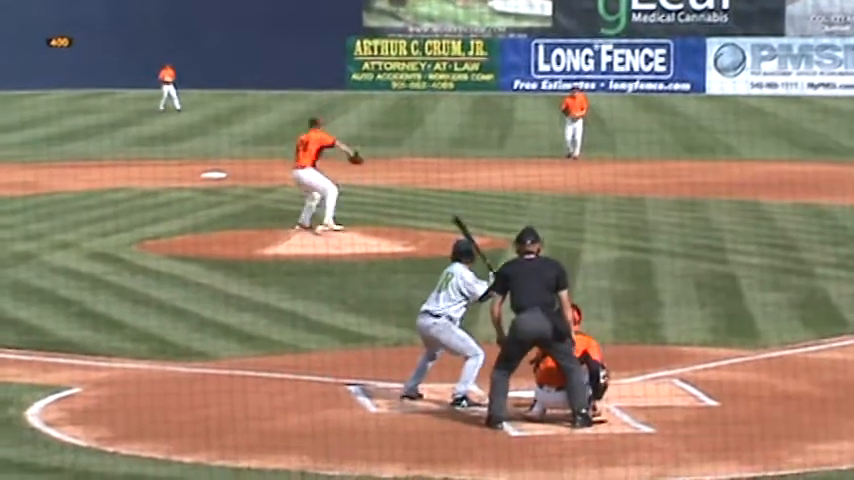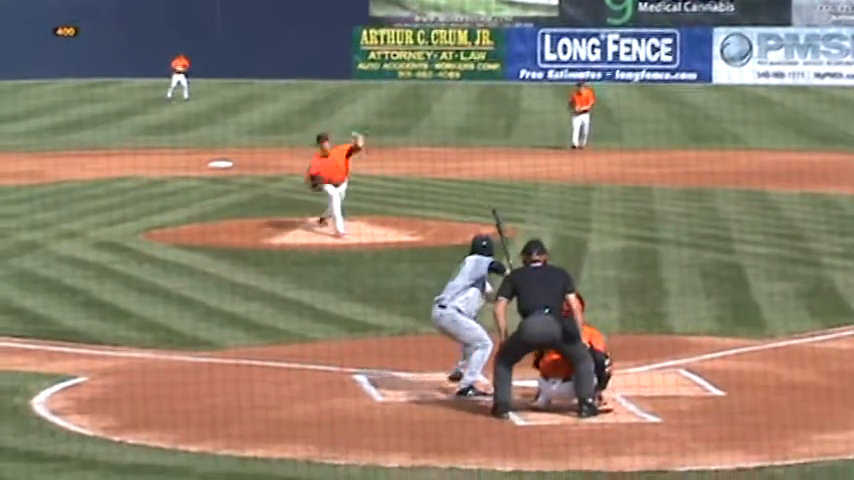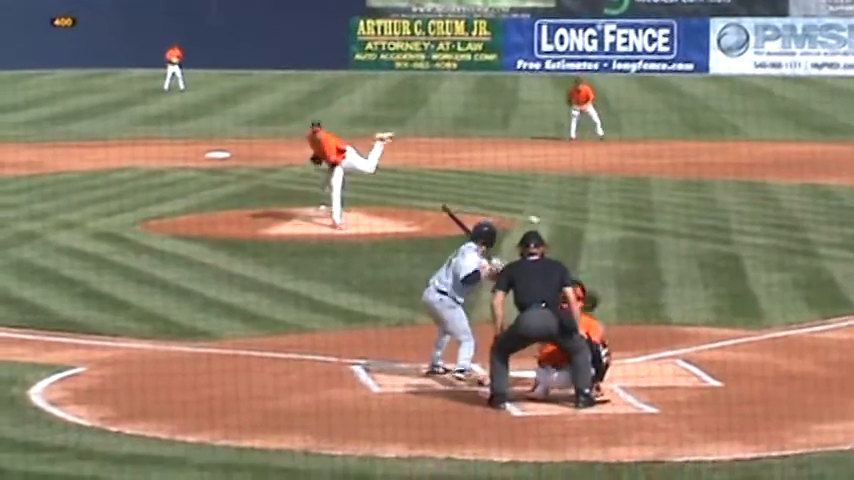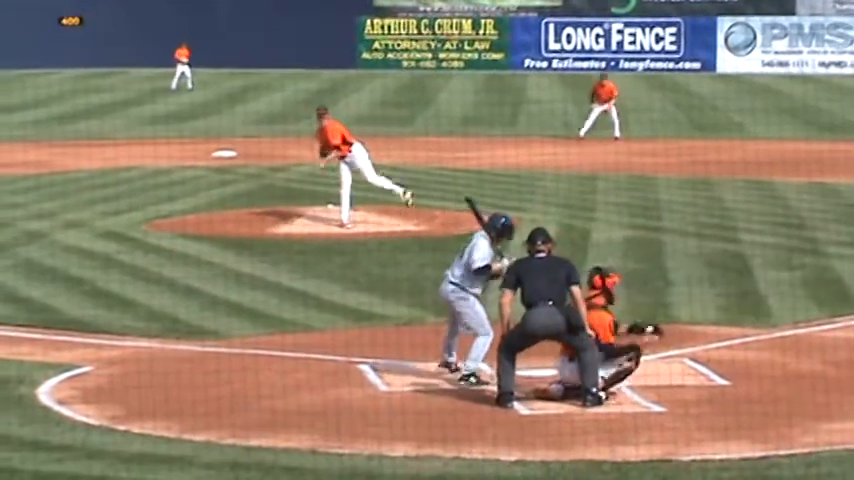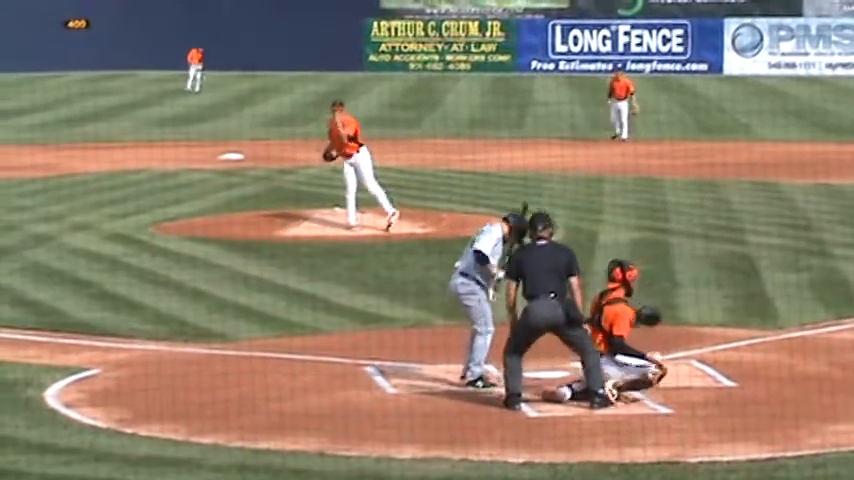
dt=0.4s
person 1, frame 1
left shoulder: (507, 269)
right shoulder: (554, 266)
left elbow: (495, 307)
right elbow: (565, 304)
left wrist: (500, 334)
right wrist: (570, 332)
left hip: (522, 323)
right hip: (549, 323)
left knee: (502, 370)
right knee: (571, 367)
left ankle: (496, 417)
right ankle: (580, 415)
person 1, frame 2
left shoulder: (514, 276)
right shoulder: (560, 273)
left elbow: (499, 308)
right elbow: (575, 307)
left wrist: (504, 338)
right wrist: (579, 337)
left hip: (529, 327)
right hip: (556, 326)
left knee: (503, 360)
right knee: (583, 358)
left ankle: (502, 405)
right ankle: (586, 404)
person 1, frame 3
left shoulder: (511, 269)
right shoulder: (558, 267)
left elbow: (496, 302)
right elbow: (572, 300)
left wrist: (499, 332)
right wrist: (576, 329)
left hip: (526, 321)
right hip: (552, 320)
left knee: (499, 350)
right knee: (580, 349)
left ankle: (499, 396)
right ankle: (583, 395)
person 1, frame 4
left shoulder: (518, 266)
right shoulder: (565, 265)
left elbow: (505, 300)
right elbow: (578, 298)
left wrist: (505, 331)
right wrist: (585, 328)
left hip: (532, 319)
right hip: (559, 318)
left knee: (506, 348)
right knee: (587, 347)
left ankle: (506, 395)
right ankle: (591, 393)
person 1, frame 5
left shoulder: (520, 254)
right shoulder: (565, 252)
left elbow: (510, 292)
right elbow: (575, 289)
left wrist: (513, 320)
right wrist: (580, 319)
left hip: (533, 311)
right hip: (560, 310)
left knee: (513, 351)
right knee: (588, 349)
left ankle: (514, 397)
right ankle: (598, 395)
person 2, frame 1
left shoulder: (449, 270)
right shoulder: (463, 273)
left elbow: (472, 293)
right elbow: (482, 295)
left wrist: (485, 285)
right wrist: (492, 283)
left hip: (424, 320)
right hip: (440, 323)
left knee: (431, 354)
right knee: (476, 354)
left ankle: (409, 390)
right ankle: (460, 396)
person 2, frame 2
left shoulder: (477, 272)
right shoulder: (475, 261)
left elbow: (488, 294)
right elbow: (494, 266)
right wrist: (507, 273)
left hip: (442, 313)
right hip: (449, 314)
left knee: (472, 338)
right knee: (484, 344)
left ankle: (459, 372)
right ankle: (466, 387)
person 2, frame 3
left shoulder: (473, 253)
right shoulder: (470, 253)
left elbow: (490, 274)
right elbow: (469, 279)
left wrist: (492, 268)
right wrist: (488, 268)
left hip: (432, 295)
right hip: (444, 300)
left knee: (447, 329)
right knee: (466, 340)
left ankle: (435, 365)
right ankle: (462, 369)
person 2, frame 4
left shoulder: (483, 241)
right shoulder: (482, 243)
left elbow: (488, 272)
right elbow: (479, 269)
left wrist: (499, 268)
right wrist: (500, 266)
left hip: (450, 288)
right hip: (460, 292)
left knee: (456, 324)
right knee: (485, 334)
left ankle: (448, 360)
right ankle: (468, 373)
person 2, frame 5
left shoulder: (495, 235)
right shoulder: (494, 232)
right elbow: (479, 254)
left wrist: (489, 284)
right wrist: (495, 271)
left hip: (462, 282)
right hip: (470, 285)
left knee: (478, 328)
right knee: (485, 330)
left ankle: (469, 370)
right ankle: (474, 377)
person 3, frame 1
right shoulder: (587, 340)
left elbow: (537, 368)
right elbow: (594, 368)
right wrist: (595, 399)
left hip: (542, 396)
right hip: (566, 396)
right knee: (602, 373)
left ankle: (536, 409)
person 3, frame 2
right shoulder: (591, 331)
left elbow: (537, 363)
right elbow: (599, 359)
right wrist: (599, 390)
left hip: (546, 387)
right hip: (571, 388)
right knee: (606, 361)
left ankle: (542, 399)
person 3, frame 3
right shoulder: (589, 320)
right elbow: (594, 350)
right wrist: (597, 380)
left hip: (543, 376)
right hip: (567, 376)
right knee: (603, 350)
left ankle: (539, 389)
right ankle: (590, 390)
person 3, frame 4
right shoulder: (601, 316)
right elbow: (608, 349)
left wrist: (634, 329)
right wrist: (633, 347)
left hip: (566, 367)
right hip: (578, 368)
right knee: (634, 353)
left ankle: (558, 389)
right ankle: (597, 386)
person 3, frame 5
left shoulder: (599, 299)
right shoulder: (622, 308)
right elbow: (617, 345)
left wrist: (633, 319)
right wrist: (647, 356)
right hip: (606, 363)
right knee: (658, 369)
left ankle: (567, 391)
right ankle: (614, 386)
person 4, frame 1
left shoulder: (302, 138)
right shoulder: (319, 136)
right elbow: (336, 143)
right wrist: (350, 152)
left hip: (297, 173)
right hip: (306, 172)
left knee: (314, 196)
right knee: (332, 191)
left ankle: (303, 223)
right ankle: (328, 223)
person 4, frame 2
left shoulder: (341, 150)
right shoulder: (315, 161)
left elbow: (358, 147)
right elbow: (309, 178)
left wrist: (358, 143)
right wrist: (315, 184)
left hip: (341, 183)
right hip: (328, 184)
left knee: (334, 207)
right knee: (334, 198)
left ankle: (324, 216)
right ankle: (340, 230)
person 4, frame 3
left shoulder: (325, 140)
right shoulder: (309, 138)
left elbow: (333, 163)
left wrist: (328, 179)
right wrist: (316, 155)
left hip: (347, 157)
right hip: (332, 162)
left knee: (370, 168)
right knee: (335, 188)
left ankle: (380, 141)
right ankle: (336, 220)
person 4, frame 4
left shoulder: (332, 127)
right shoulder: (319, 130)
left elbow: (337, 149)
right elbow: (324, 144)
left wrist: (326, 160)
right wrist: (323, 152)
left hip: (354, 152)
right hip: (342, 158)
left knee: (372, 178)
right knee: (344, 187)
left ankle: (401, 192)
right ankle: (344, 219)
person 4, frame 5
left shoulder: (350, 121)
right shoulder: (332, 123)
left elbow: (345, 140)
right elbow: (333, 141)
left wrist: (338, 124)
right wrist: (328, 151)
left hip: (360, 155)
right hip: (347, 160)
left knee: (370, 185)
right knee: (350, 190)
left ankle: (391, 212)
right ankle: (351, 222)
